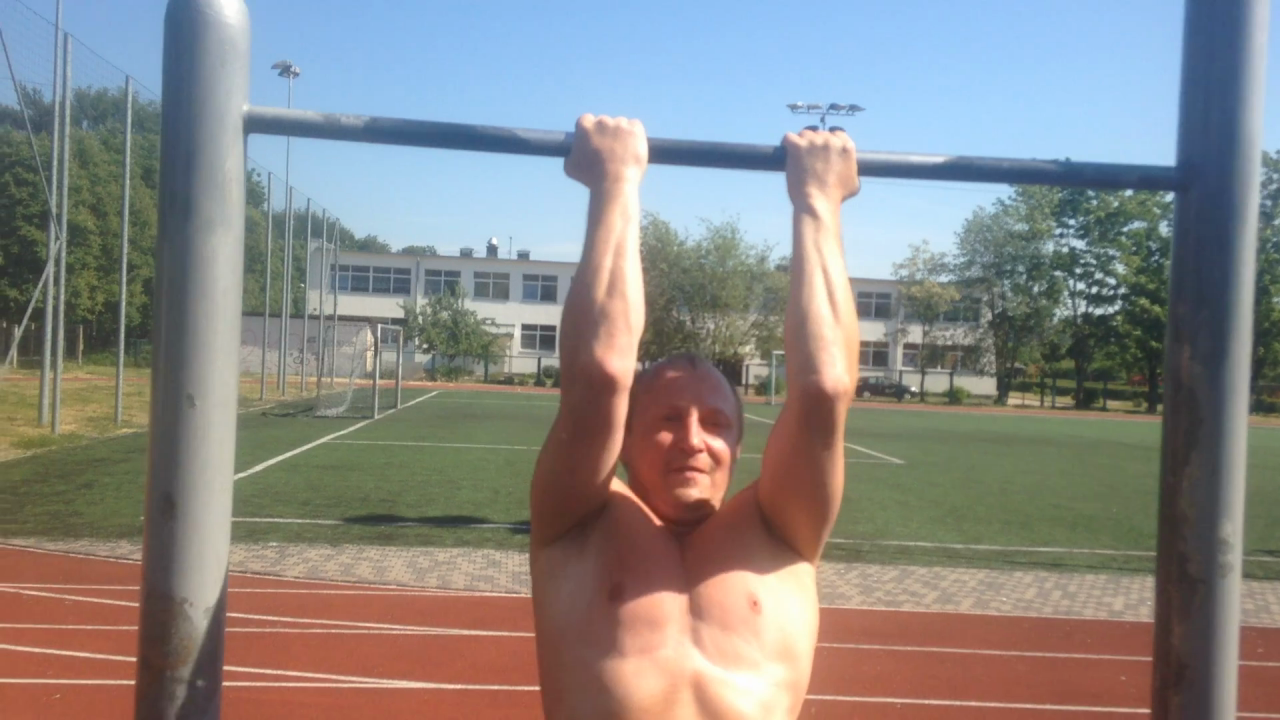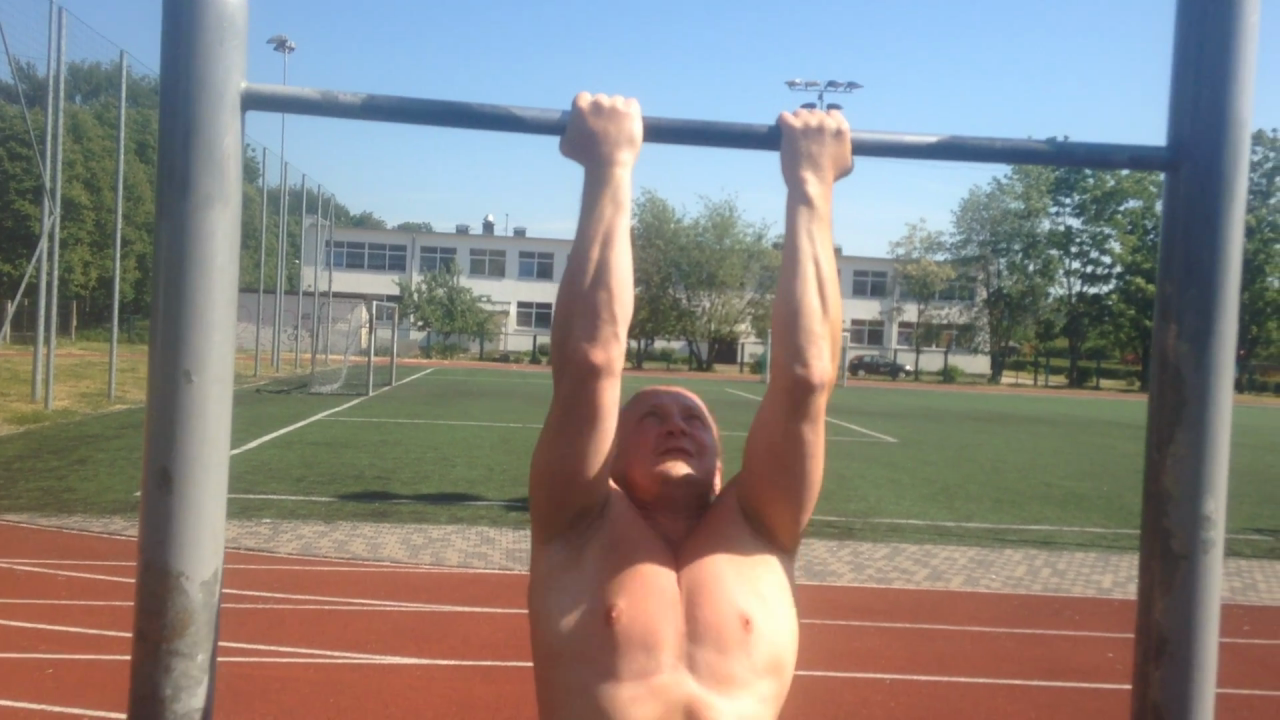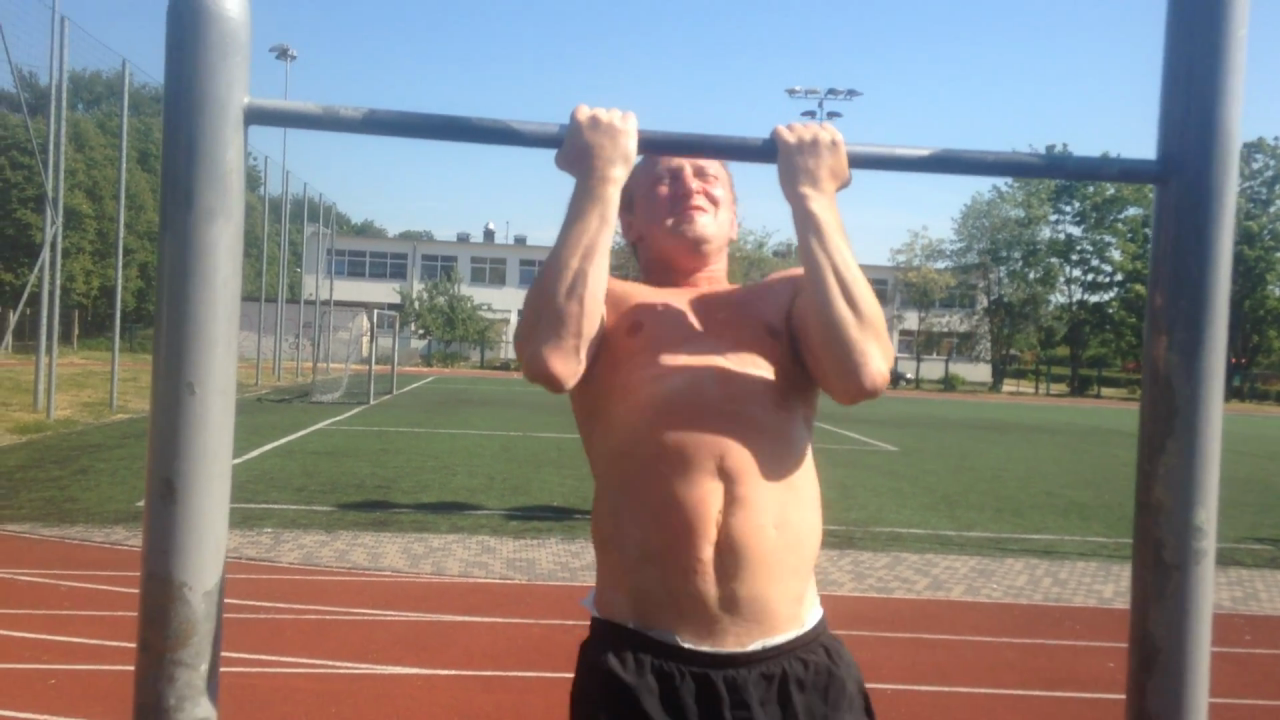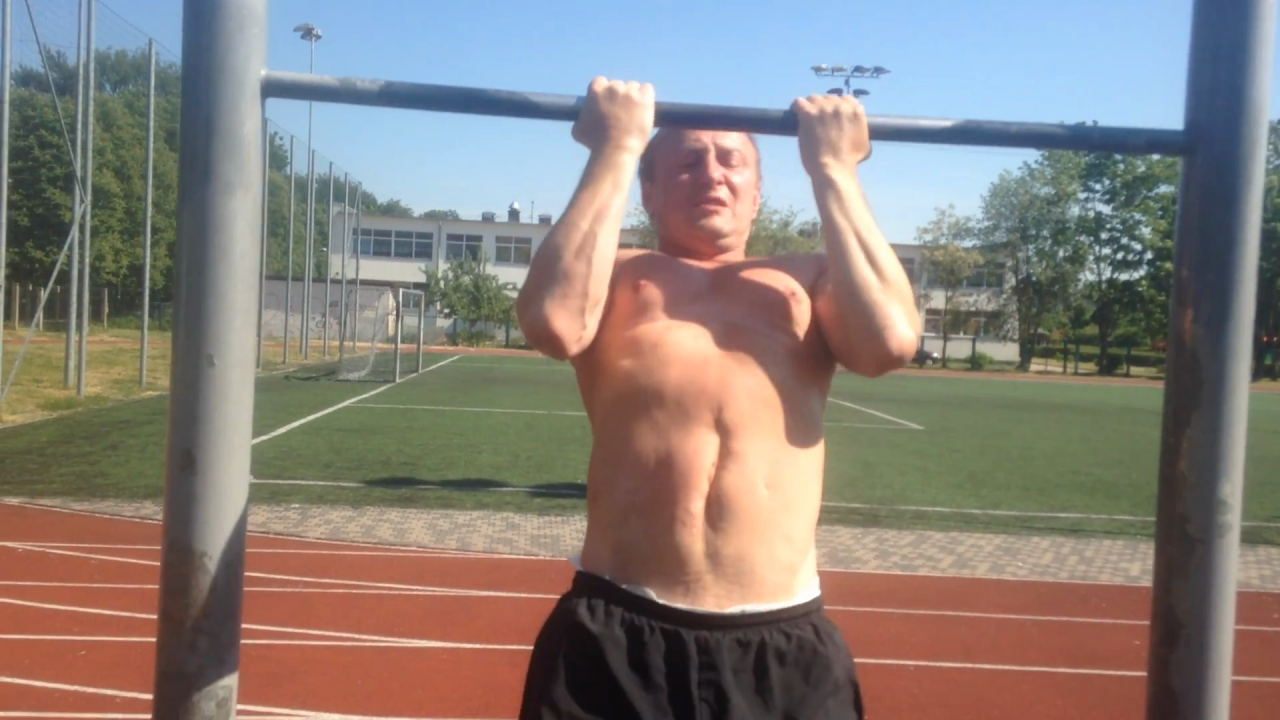
dt=0.7s
person 1, frame 1
left shoulder: (774, 544)
right shoulder: (582, 533)
left elbow: (824, 386)
right elbow: (601, 373)
left wrist: (818, 200)
right wrist: (617, 183)
person 1, frame 2
left shoulder: (753, 545)
right shoulder: (582, 539)
left elbow: (806, 376)
right elbow: (589, 365)
left wrist: (809, 184)
right wrist: (611, 167)
person 1, frame 3
left shoulder: (790, 296)
right shoulder: (603, 300)
left elbow: (865, 371)
right elbow: (550, 359)
left wrist: (813, 194)
right wrist: (602, 175)
person 1, frame 4
left shoulder: (806, 280)
right shoulder: (613, 275)
left elbow: (891, 340)
right elbow: (553, 322)
left wrist: (832, 167)
right wrist: (617, 147)
right hip: (614, 638)
